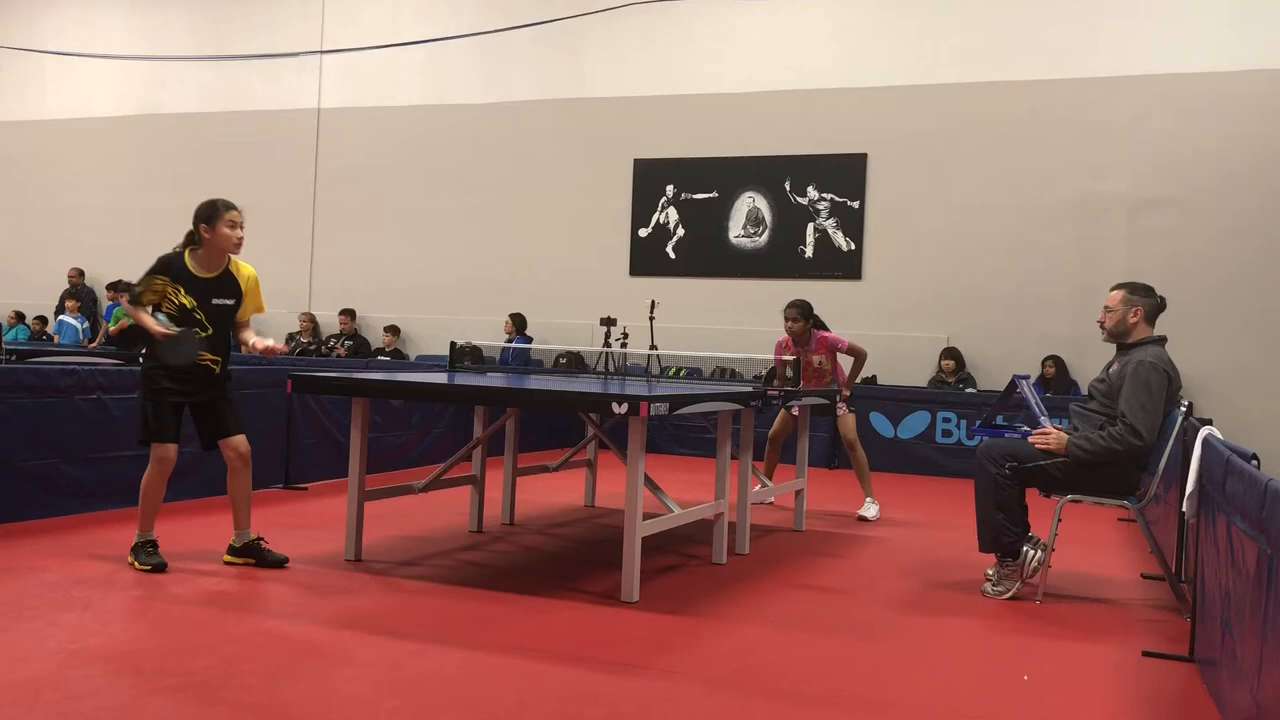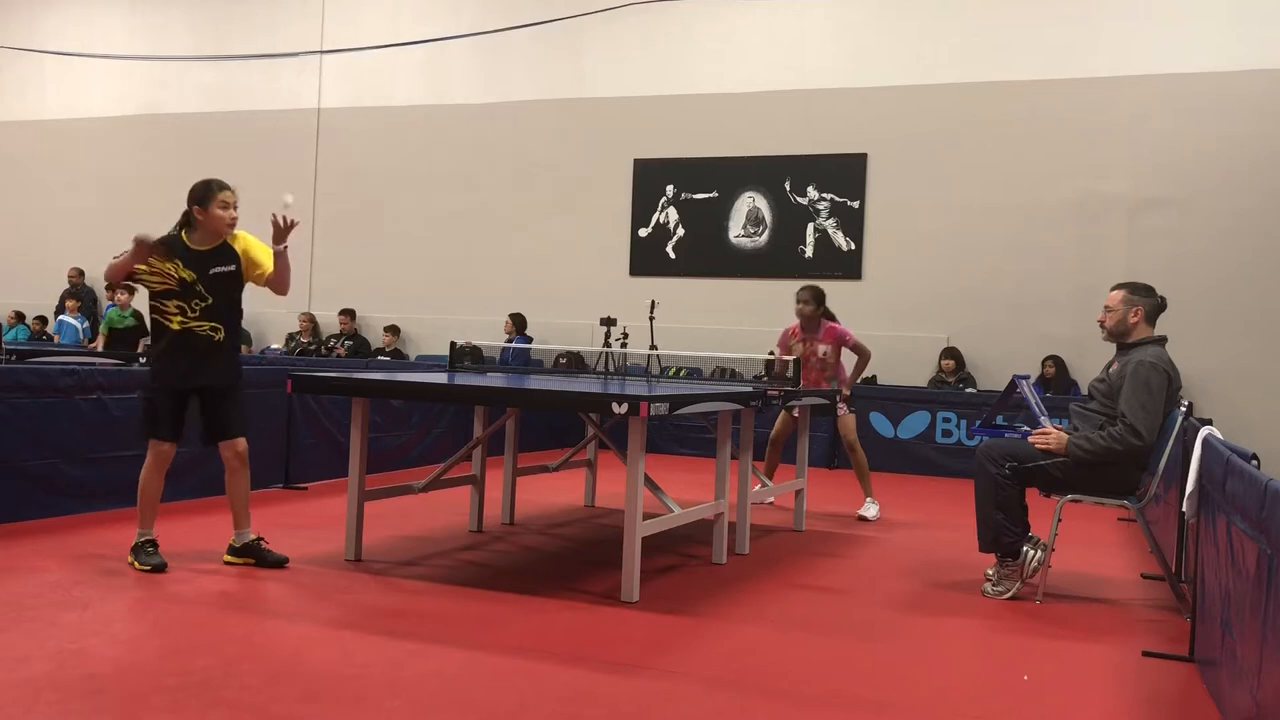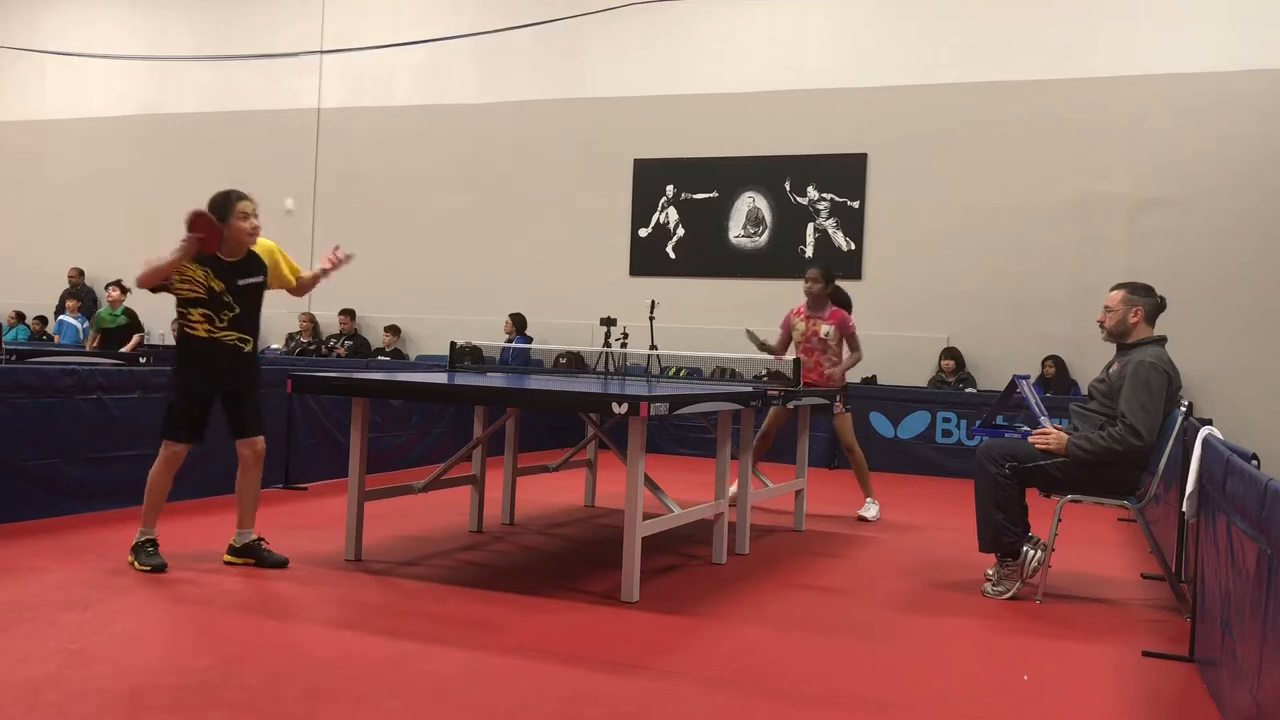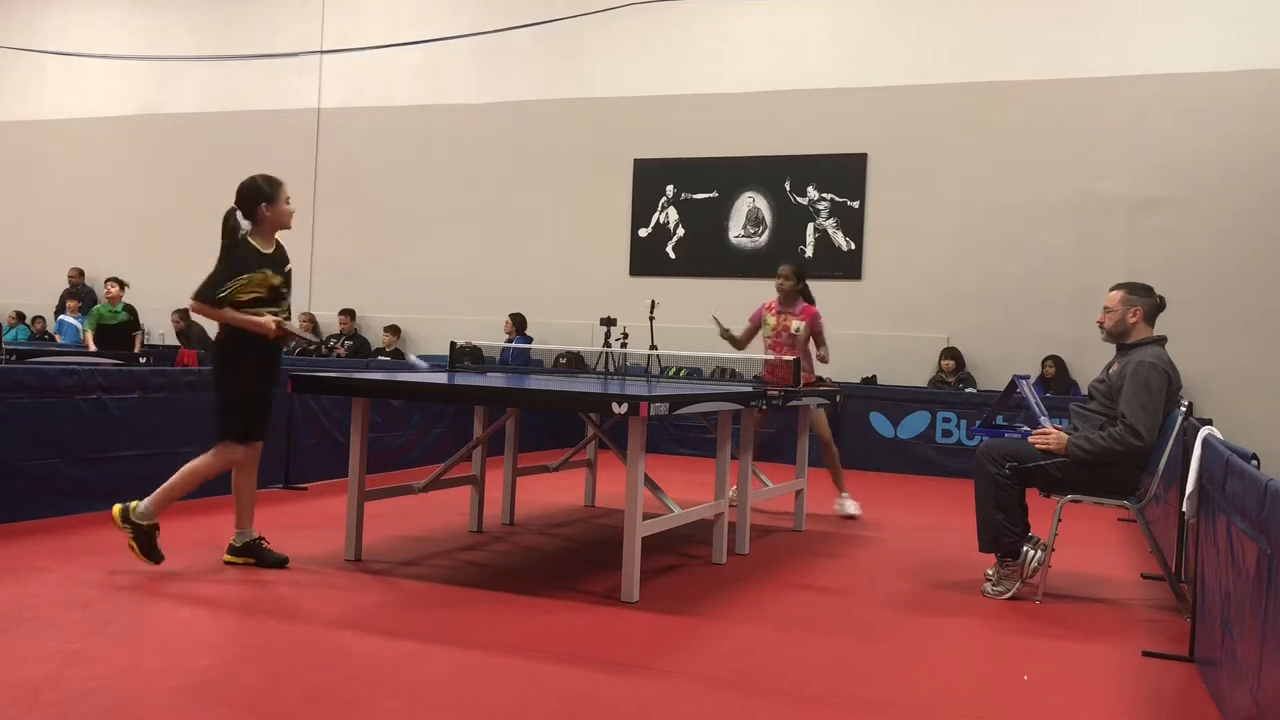
dt=0.3s
person 1, frame 1
left shoulder: (243, 276)
right shoulder: (170, 267)
left elbow: (240, 327)
right elbow: (133, 305)
left wrist: (256, 342)
right wrist: (153, 327)
left hip: (211, 380)
right hip: (164, 377)
left knee: (239, 452)
right knee: (164, 456)
left ankle: (243, 542)
right ankle: (143, 542)
person 1, frame 2
left shoulder: (241, 246)
right shoulder: (167, 249)
left elbow: (280, 287)
right elbow: (113, 274)
left wrist: (280, 247)
right wrist: (131, 256)
left hip: (220, 367)
right hip: (171, 366)
left knee: (236, 451)
right knee: (161, 451)
left ankle: (243, 541)
right ankle: (143, 540)
person 1, frame 3
left shoulder: (264, 255)
right shoulder: (196, 255)
left elbow: (298, 287)
right elbow: (143, 281)
left wrist: (321, 272)
right wrist: (178, 258)
left hip: (242, 368)
right hip: (195, 368)
left knee: (252, 449)
right knee: (174, 452)
left ankle: (243, 541)
right ankle: (144, 539)
person 1, frame 4
left shoulder: (275, 248)
right shoulder: (242, 254)
right elbow: (201, 304)
right wrist: (254, 322)
left hip: (260, 364)
right hip: (240, 363)
left knee: (251, 451)
right knee: (231, 454)
left ankle: (243, 540)
right ankle: (141, 514)
person 2, frame 1
left shoulder: (1147, 364)
right shoulder: (1131, 356)
left elbow: (1133, 437)
left wrist: (1069, 445)
right wrist: (1067, 433)
left hip: (1109, 468)
right hip: (1093, 454)
left knee: (994, 455)
right knee: (997, 453)
left ankle: (1013, 553)
right ankle: (1019, 545)
person 2, frame 2
left shoulder: (1147, 364)
right shoulder: (1130, 356)
left elbow: (1133, 437)
left wrist: (1070, 445)
right wrist: (1067, 433)
left hip: (1109, 468)
right hip: (1095, 455)
left knee: (994, 455)
right knee: (996, 452)
left ankle: (1013, 553)
right ankle: (1019, 545)
person 2, frame 3
left shoulder: (1147, 364)
right shoulder: (1130, 356)
left elbow: (1133, 437)
left wrist: (1069, 445)
right wrist: (1067, 433)
left hip: (1109, 468)
right hip: (1095, 455)
left knee: (993, 455)
right knee: (997, 452)
left ankle: (1013, 554)
right ankle: (1020, 545)
person 2, frame 4
left shoulder: (1147, 365)
right shoulder: (1130, 356)
left elbow: (1133, 438)
left wrist: (1070, 445)
right wrist: (1068, 434)
left hip: (1109, 468)
right hip: (1095, 455)
left knee: (994, 455)
right knee: (996, 452)
left ankle: (1013, 553)
right ankle: (1020, 545)
person 3, frame 1
left shoulder: (827, 340)
right shoulder: (782, 346)
left elbow: (861, 354)
left wrist: (847, 386)
left knee: (850, 439)
right knee: (774, 436)
left ankle: (870, 501)
person 3, frame 2
left shoulder: (835, 332)
right shoulder: (789, 334)
left elbow: (865, 354)
left wrist: (848, 385)
left knee: (850, 441)
right knee: (776, 437)
left ankle: (870, 501)
person 3, frame 3
left shoulder: (841, 317)
right shoulder: (794, 316)
left elbow: (857, 352)
right elbow: (778, 351)
left wrist: (842, 369)
right wrist: (764, 346)
left hip: (831, 386)
right hip: (798, 384)
left knee: (849, 444)
right knee: (765, 433)
left ankle: (870, 500)
person 3, frame 4
left shoulder: (810, 314)
right shoulder: (764, 310)
left elbow: (822, 346)
right elbow: (741, 344)
left wrist: (823, 354)
right wrist: (728, 336)
left hip: (803, 383)
left knee: (825, 439)
left ankle: (843, 496)
right ankle: (740, 489)
